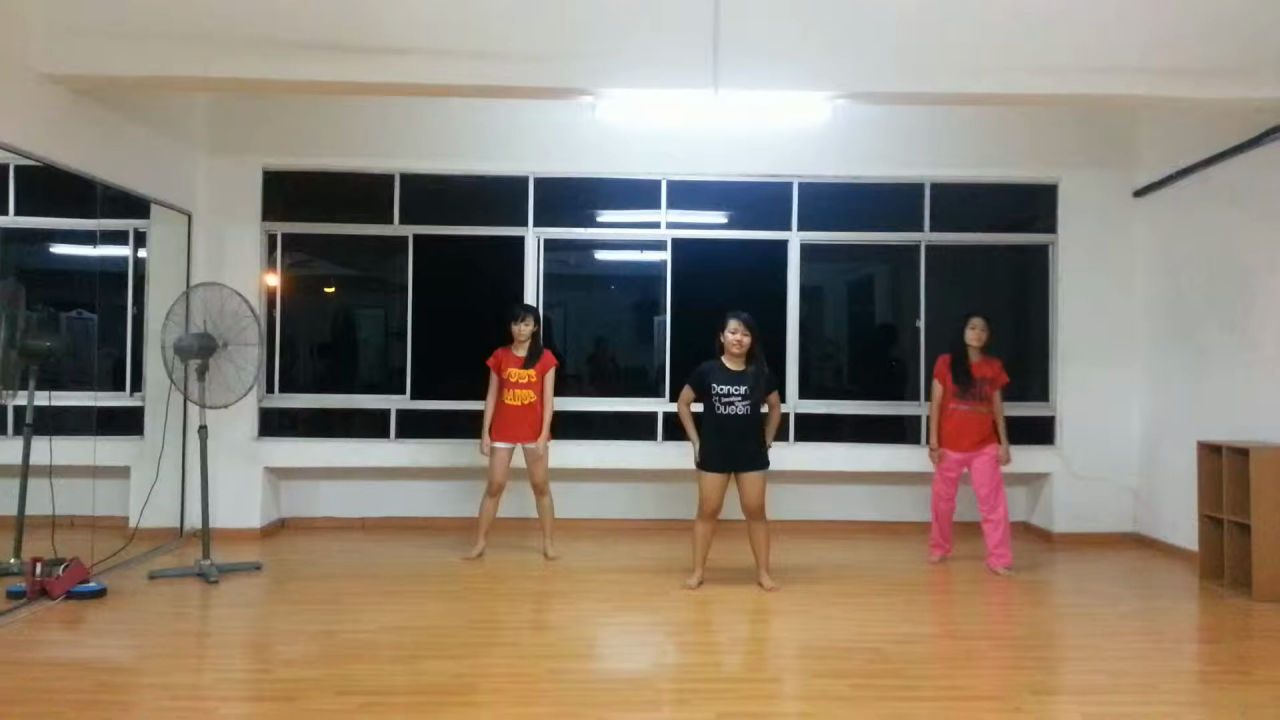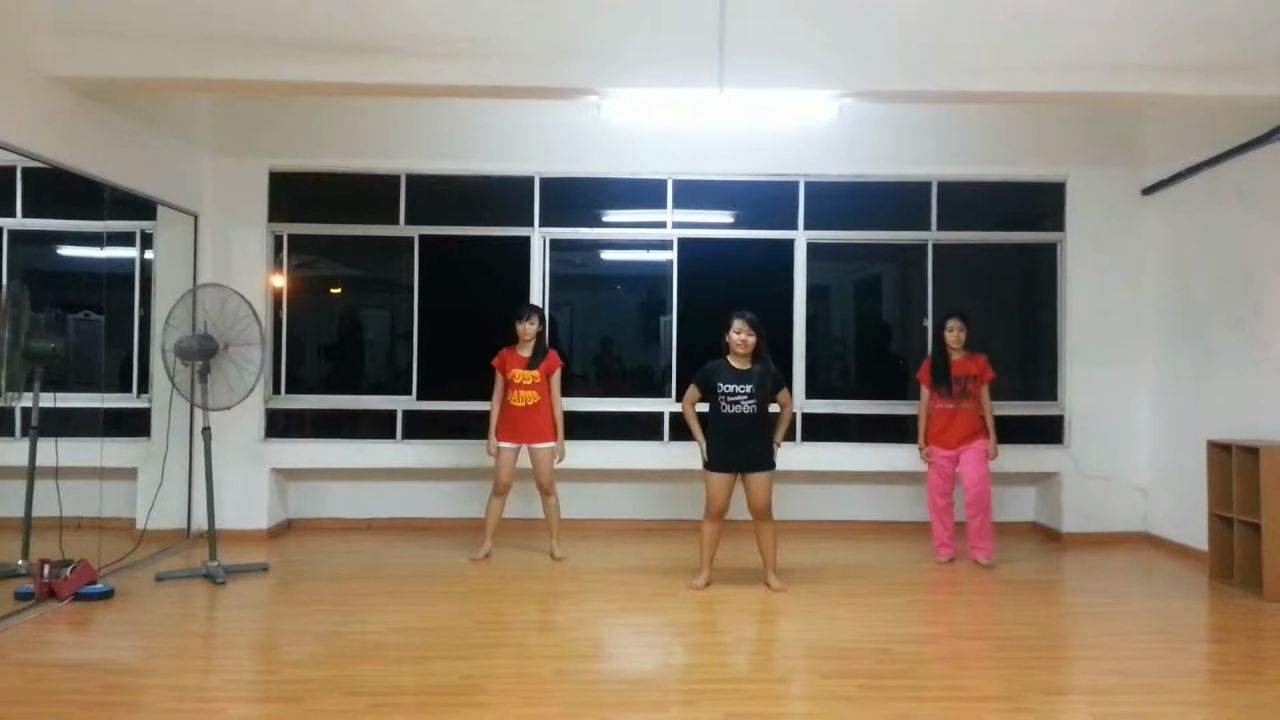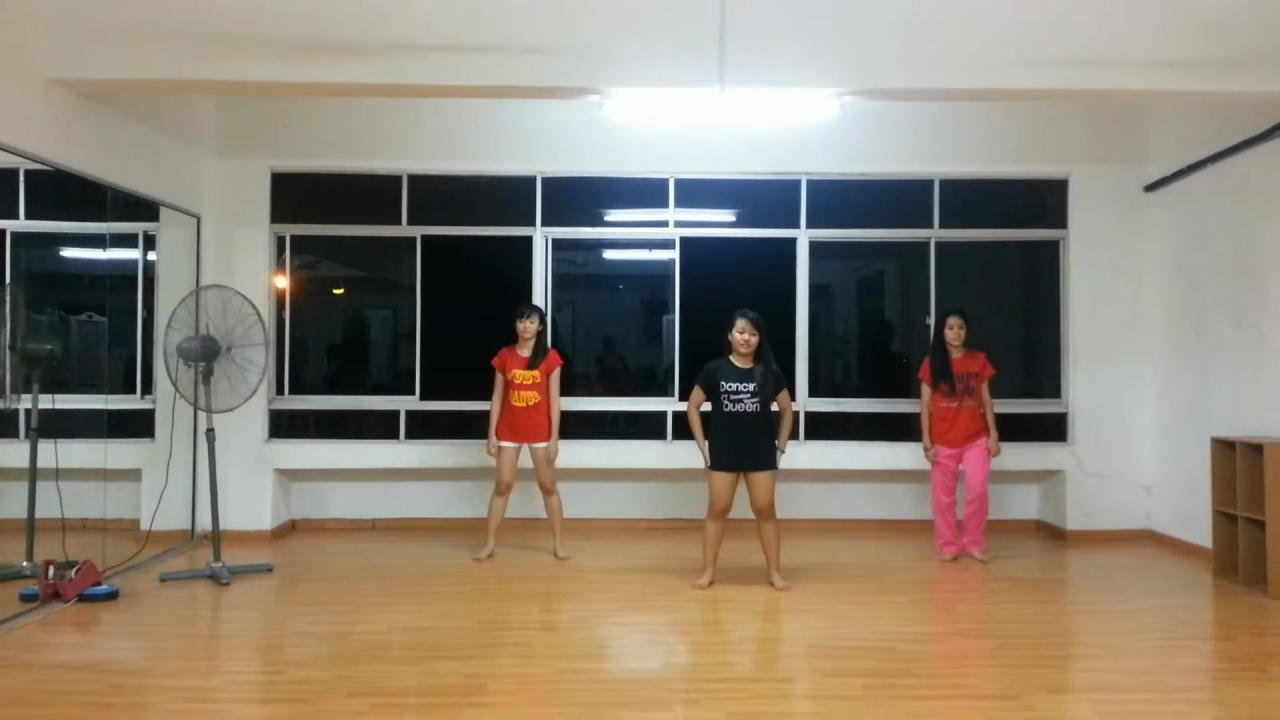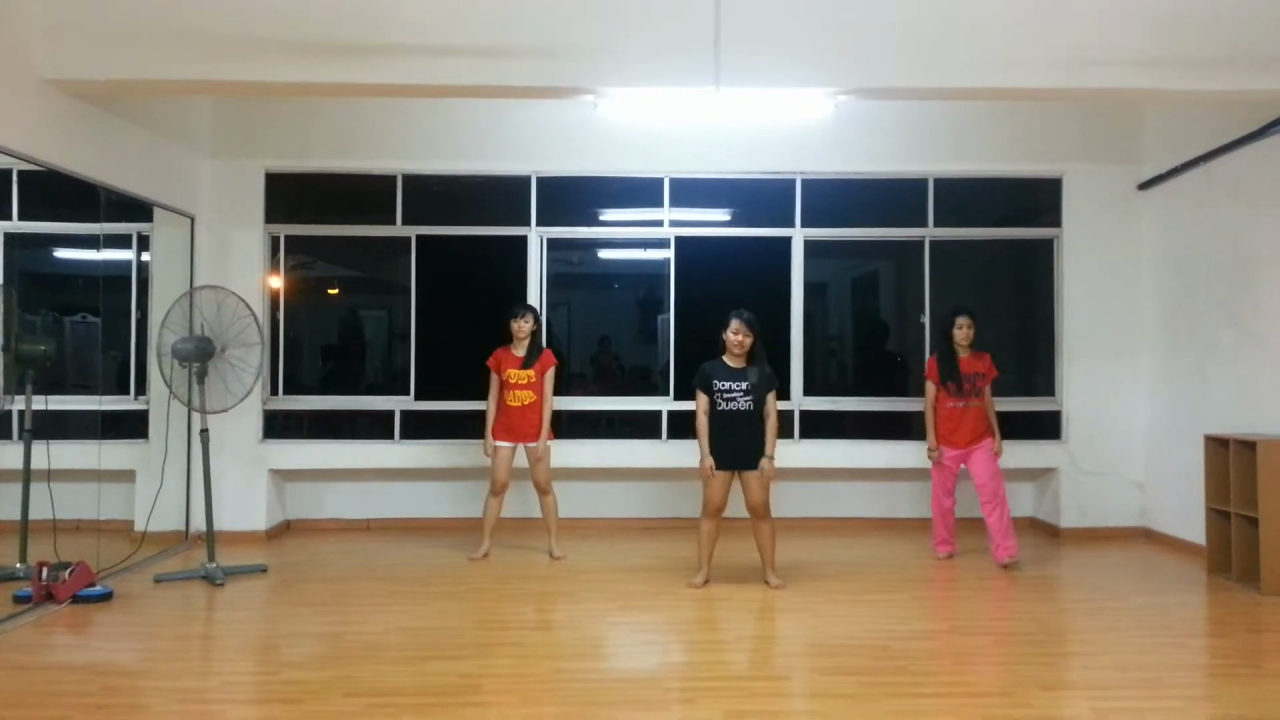
dt=0.4s
person 1, frame 1
left shoulder: (760, 373)
right shoulder: (707, 371)
left elbow: (774, 408)
right elbow: (683, 403)
left wrist: (767, 441)
right wrist: (696, 441)
left hip: (751, 453)
right hip: (714, 452)
left knee: (755, 511)
right knee: (707, 511)
left ankle: (763, 572)
right ankle: (698, 571)
person 1, frame 2
left shoulder: (767, 372)
right shoulder: (712, 370)
left elbow: (787, 405)
right elbow: (687, 403)
left wrist: (776, 441)
right wrist: (702, 440)
left hip: (758, 453)
right hip: (721, 453)
left knee: (762, 512)
right knee: (714, 511)
left ankle: (771, 573)
right ankle: (705, 572)
person 1, frame 3
left shoulder: (769, 372)
right shoulder: (714, 370)
left elbow: (787, 409)
right elbow: (693, 407)
left wrist: (780, 447)
right wrist: (703, 446)
left hip: (761, 453)
right hip: (723, 453)
left knee: (765, 511)
right knee: (717, 511)
left ankle: (774, 572)
right ankle: (708, 571)
person 1, frame 4
left shoulder: (762, 372)
right shoulder: (709, 370)
left elbow: (771, 415)
right elbow: (702, 413)
left wrist: (769, 455)
right wrist: (704, 453)
left hip: (754, 452)
right hip: (718, 452)
left knee: (760, 510)
right knee: (712, 510)
left ankle: (769, 571)
right ankle: (703, 570)
person 2, frame 1
left shoulder: (994, 367)
right shoulder: (946, 363)
left elbow: (997, 407)
right elbow: (935, 404)
left wrist: (1004, 442)
right wrist: (934, 442)
left hip: (984, 446)
right hip: (951, 444)
left knee: (992, 502)
right knee: (942, 499)
left ankle: (999, 559)
right ankle: (939, 548)
person 2, frame 2
left shoulder: (979, 362)
right shoulder: (931, 365)
left elbow: (985, 402)
right elbow: (924, 405)
left wrist: (992, 437)
right wrist: (922, 441)
left hip: (973, 441)
right hip: (939, 442)
left knee: (978, 492)
right knee: (940, 497)
left ankle: (980, 549)
right ankle: (944, 548)
person 2, frame 3
left shoulder: (979, 360)
right shoulder: (932, 363)
left elbow: (986, 400)
right elbow: (926, 404)
left wrist: (993, 434)
right wrist: (927, 441)
left hip: (975, 439)
right hip: (943, 441)
left knee: (977, 490)
right knee: (943, 495)
left ankle: (974, 543)
right ankle: (948, 546)
person 2, frame 4
left shoulder: (984, 361)
right shoulder: (937, 362)
left elbow: (987, 401)
right elbow: (930, 404)
left wrist: (997, 435)
right wrist: (931, 441)
left hip: (980, 441)
right hip: (947, 441)
left knee: (992, 492)
right knee: (943, 496)
left ankle: (1005, 550)
right ankle: (943, 545)
person 3, frame 1
left shoulder: (545, 358)
right shoulder: (500, 356)
left elbow: (548, 400)
right elbow: (492, 396)
left wrist: (543, 435)
right wrist: (485, 432)
left hip: (533, 432)
right hip: (503, 431)
left knee: (541, 486)
right knee: (495, 486)
left ankle: (548, 542)
right ankle: (480, 542)
person 3, frame 2
left shoulder: (550, 357)
right shoulder: (505, 356)
left elbow: (556, 400)
right elbow: (497, 397)
left wrist: (560, 438)
right wrist: (491, 434)
left hip: (540, 432)
right hip: (508, 431)
left knee: (546, 487)
right knee: (500, 486)
left ankle: (555, 543)
right ankle: (487, 543)
person 3, frame 3
left shoulder: (550, 357)
right shoulder: (504, 356)
left elbow: (554, 399)
right elbow: (497, 397)
left wrist: (554, 437)
right wrist: (491, 434)
left hip: (540, 431)
right hip: (509, 431)
left knee: (548, 486)
right knee: (502, 485)
left ankle: (558, 543)
right ankle: (490, 543)
person 3, frame 4
left shoulder: (545, 357)
right shoulder: (499, 356)
left elbow: (547, 399)
right elbow: (493, 397)
left wrist: (543, 436)
right wrist: (488, 434)
left hip: (534, 430)
right hip: (504, 431)
left knee: (543, 486)
right knee: (497, 485)
left ankle: (553, 542)
right ankle: (485, 543)
